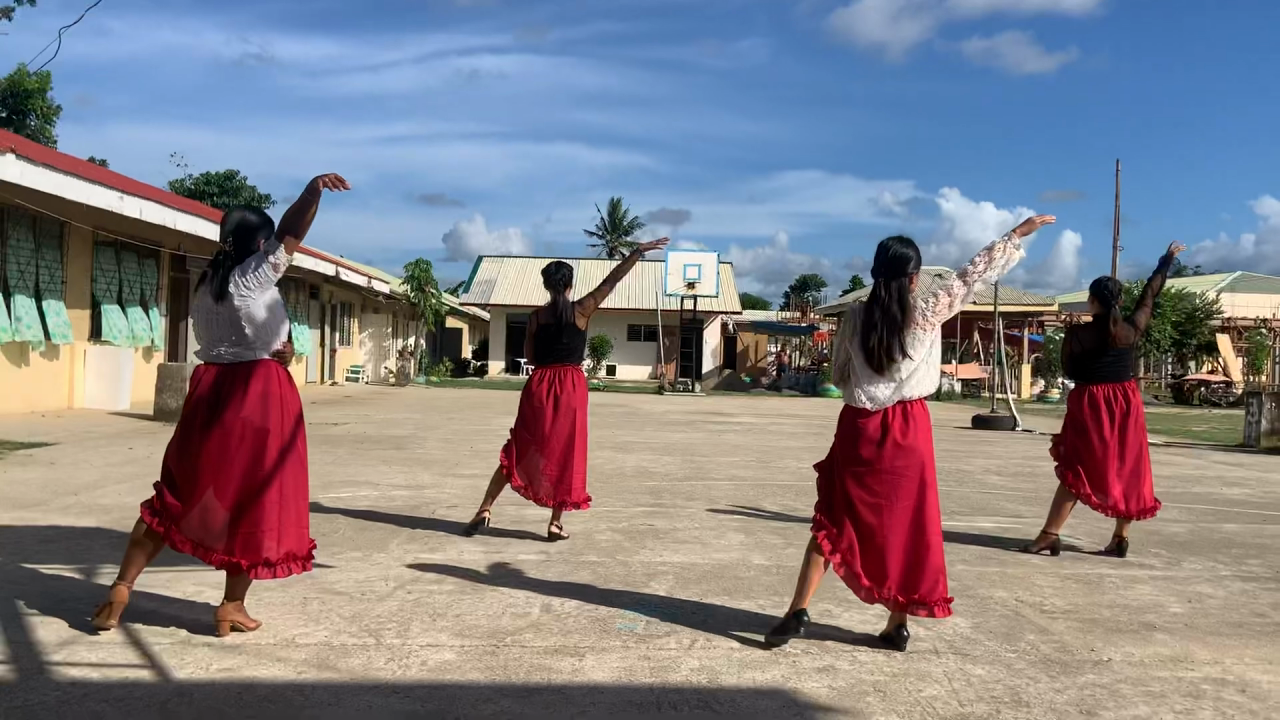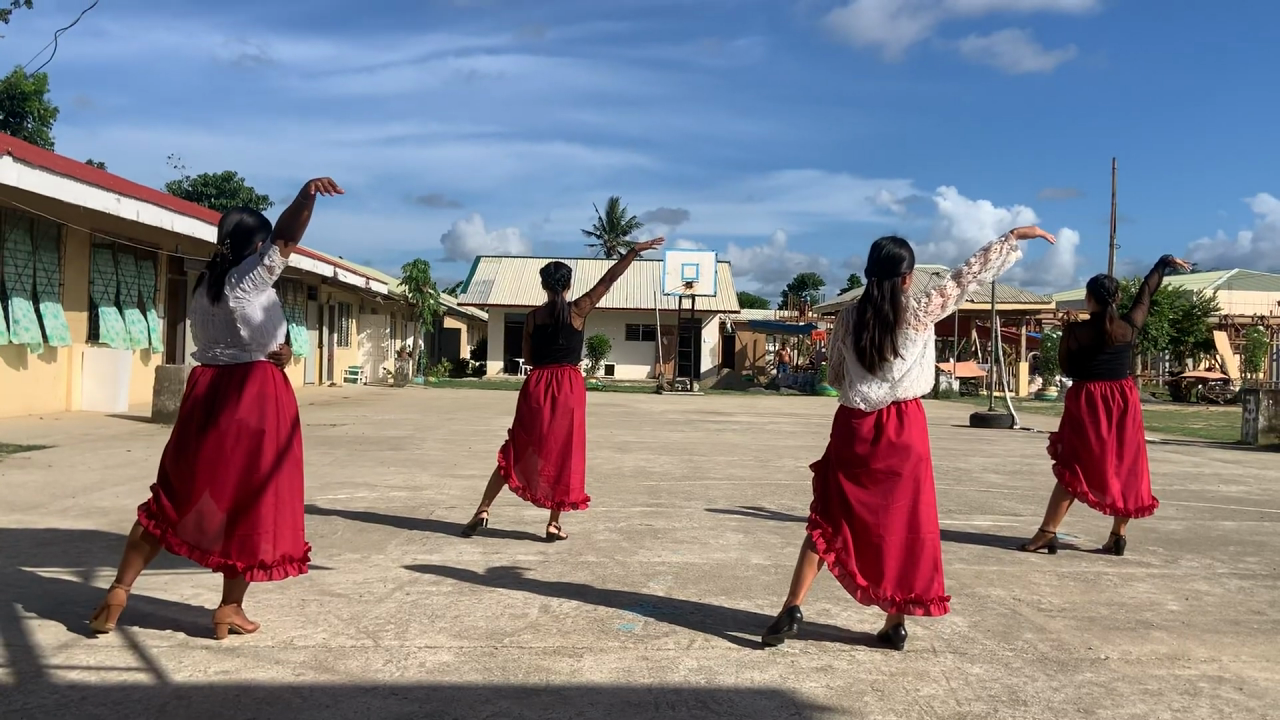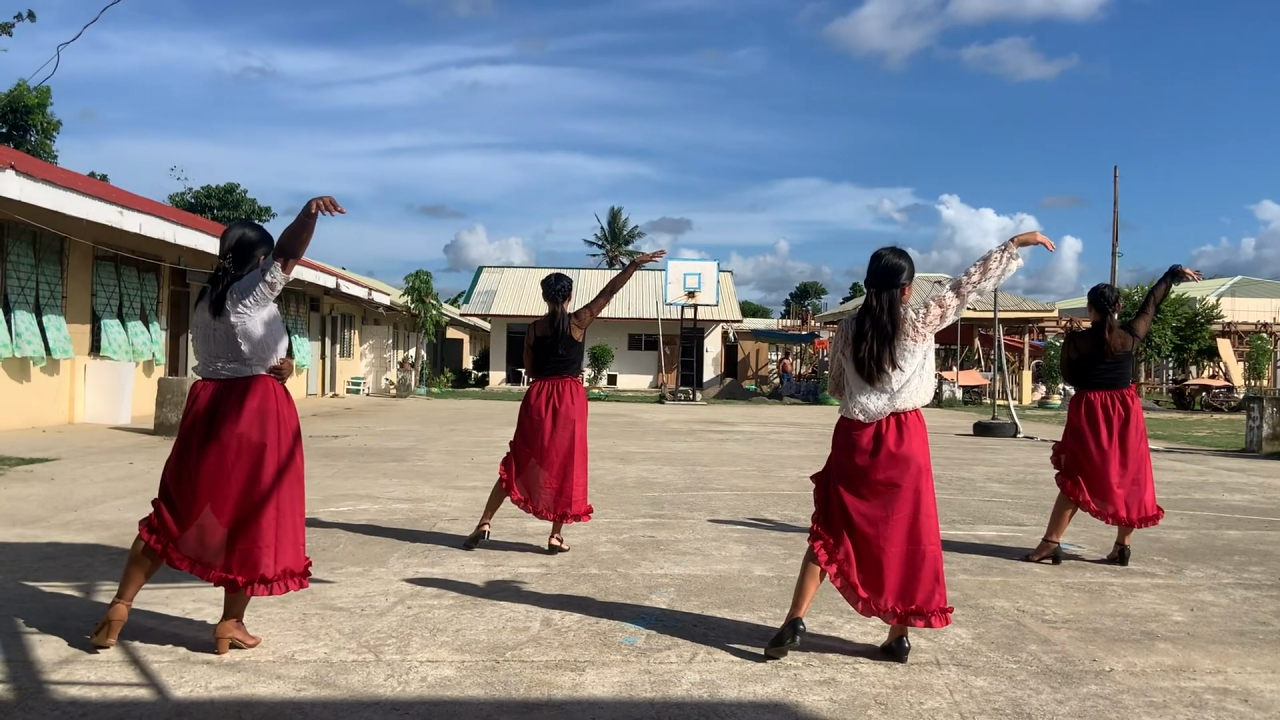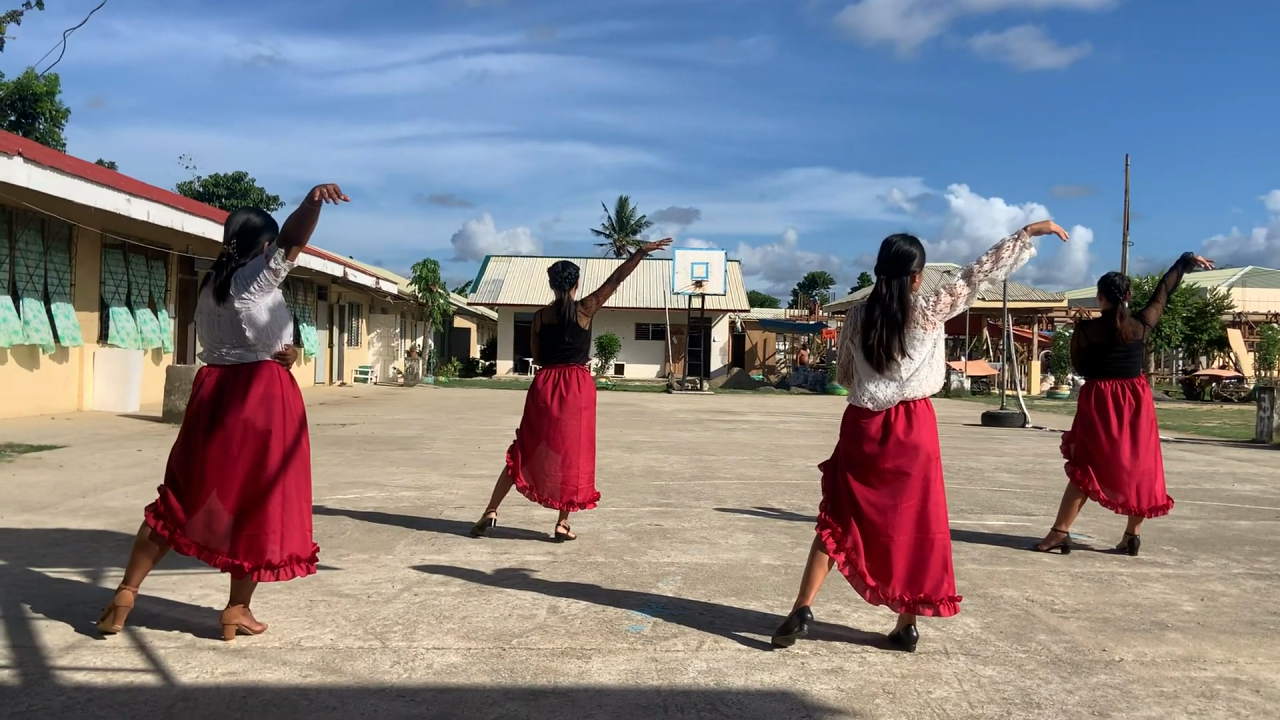
dt=0.7s
person 1, frame 1
left shoulder: (207, 285)
right shoulder: (253, 277)
right elbow: (290, 236)
left wrist: (277, 351)
right wrist: (313, 190)
left hip: (212, 393)
right hip: (257, 397)
left knee: (178, 494)
right knee: (254, 502)
left ankle: (120, 588)
right ankle: (232, 607)
person 1, frame 2
left shoulder: (206, 286)
right shoulder: (250, 278)
right elbow: (286, 238)
left wrist: (275, 353)
right wrist: (306, 194)
left hip: (210, 394)
right hip: (254, 399)
left knee: (177, 497)
right knee: (249, 504)
left ankle: (118, 591)
right ankle: (230, 609)
person 1, frame 3
left shoulder: (207, 300)
right shoulder: (251, 292)
right elbow: (288, 255)
left wrist: (275, 365)
right wrist: (309, 213)
left hip: (209, 408)
right hip: (254, 412)
left knee: (176, 511)
right knee: (251, 517)
left ankle: (119, 606)
right ankle: (231, 623)
person 1, frame 4
left shoulder: (211, 285)
right shoulder: (257, 277)
right elbow: (293, 241)
left wrist: (280, 352)
right wrist: (313, 200)
left hip: (215, 394)
right hip: (260, 398)
left knee: (183, 497)
right knee: (257, 503)
left ankle: (126, 592)
right ankle: (237, 609)
person 2, frame 1
left shoulder: (854, 317)
right shoulder: (926, 312)
left elbow: (839, 377)
right elbow: (975, 272)
right wrist: (1019, 233)
left hip: (860, 426)
right hip: (907, 427)
left knee: (834, 520)
right knee: (906, 524)
left ankle: (797, 612)
right ankle: (897, 624)
person 2, frame 2
left shoulder: (848, 317)
right shoulder: (919, 311)
left elbow: (834, 376)
right elbow: (970, 274)
right wrist: (1016, 236)
left hip: (855, 425)
right hip: (903, 427)
left knee: (829, 520)
right knee: (902, 524)
left ankle: (792, 609)
right ankle: (895, 623)
person 2, frame 3
left shoulder: (848, 328)
right shoulder: (917, 322)
left elbow: (835, 387)
right elbow: (970, 284)
right wrist: (1016, 242)
left hip: (855, 437)
right hip: (903, 438)
left knee: (831, 532)
right knee: (905, 536)
left ankle: (794, 623)
right ankle: (898, 635)
person 2, frame 4
left shoulder: (857, 316)
right shoulder: (928, 310)
left elbow: (844, 375)
right elbow: (980, 273)
right wrist: (1029, 232)
left hip: (863, 425)
right hip: (912, 426)
left knee: (839, 520)
right knee: (912, 524)
left ankle: (802, 611)
right ankle: (906, 624)
person 3, frame 1
left shoulder: (1078, 334)
right shoulder: (1132, 328)
left elbow: (1069, 370)
right elbow: (1150, 295)
right wrist: (1167, 261)
left hip: (1090, 405)
right hip: (1125, 404)
left knee: (1076, 471)
right knee: (1127, 471)
left ankle: (1051, 534)
right ankle: (1120, 537)
person 3, frame 2
left shoulder: (1075, 331)
right shoulder: (1129, 326)
left elbow: (1066, 368)
right elbow: (1146, 292)
right wrist: (1165, 262)
left hip: (1087, 403)
right hip: (1123, 402)
left knee: (1073, 469)
right knee: (1124, 468)
left ankle: (1048, 532)
right ankle: (1118, 536)
person 3, frame 3
left shoulder: (1076, 341)
right shoulder: (1131, 335)
left elbow: (1069, 377)
right elbow: (1151, 304)
right wrist: (1174, 273)
left hip: (1088, 413)
right hip: (1125, 412)
left knee: (1076, 479)
right knee: (1128, 478)
left ankle: (1051, 542)
right ankle: (1122, 545)
person 3, frame 4
left shoulder: (1086, 330)
right shoulder: (1142, 324)
left elbow: (1079, 367)
right elbow: (1163, 292)
right wrist: (1186, 261)
left hip: (1099, 402)
right hip: (1135, 402)
left knee: (1086, 469)
right knee: (1139, 468)
left ankle: (1060, 532)
right ankle: (1132, 535)
person 4, frame 1
left shoulder: (536, 316)
right shoulder: (582, 310)
left elbow: (530, 356)
right elbow: (612, 280)
right wrist: (639, 251)
left hip: (539, 385)
right hip: (571, 387)
left knee: (520, 451)
right knee: (565, 454)
left ankle: (485, 510)
right ankle: (555, 523)
person 4, frame 2
left shoulder: (533, 317)
right shoulder: (578, 310)
left elbow: (528, 357)
right elbow: (608, 279)
right wrist: (634, 251)
left hip: (537, 386)
right hip: (568, 387)
left knee: (517, 451)
right knee: (563, 454)
left ankle: (483, 510)
right ankle: (554, 524)
person 4, frame 3
left shoulder: (533, 328)
right shoulder: (578, 322)
left elbow: (530, 370)
right elbow: (609, 291)
right wrist: (635, 264)
left hip: (538, 397)
right hip: (570, 398)
left knee: (519, 463)
right knee: (565, 466)
left ankle: (484, 523)
right ankle: (555, 535)
person 4, frame 4
left shoulder: (540, 316)
right shoulder: (585, 309)
left elbow: (537, 358)
right elbow: (615, 280)
right wrist: (642, 252)
left hip: (545, 385)
right hip: (577, 387)
left knee: (526, 452)
right knee: (572, 454)
left ankle: (491, 512)
right ankle: (562, 524)
